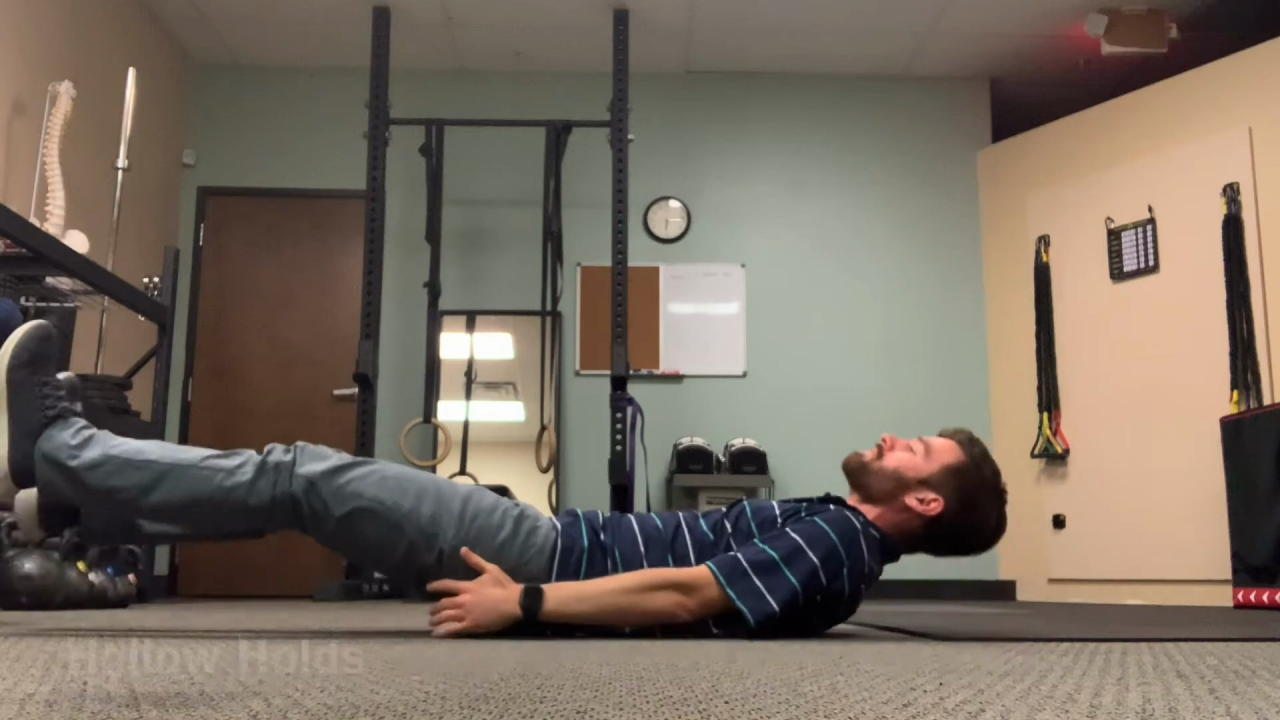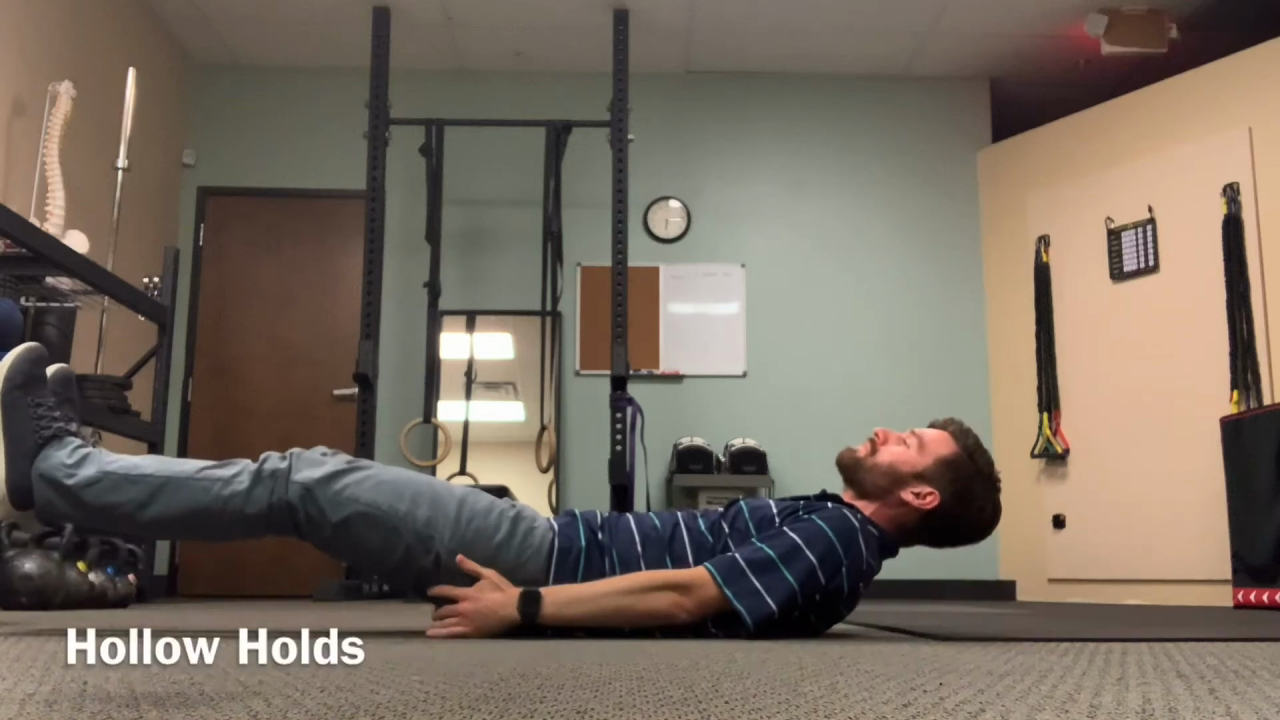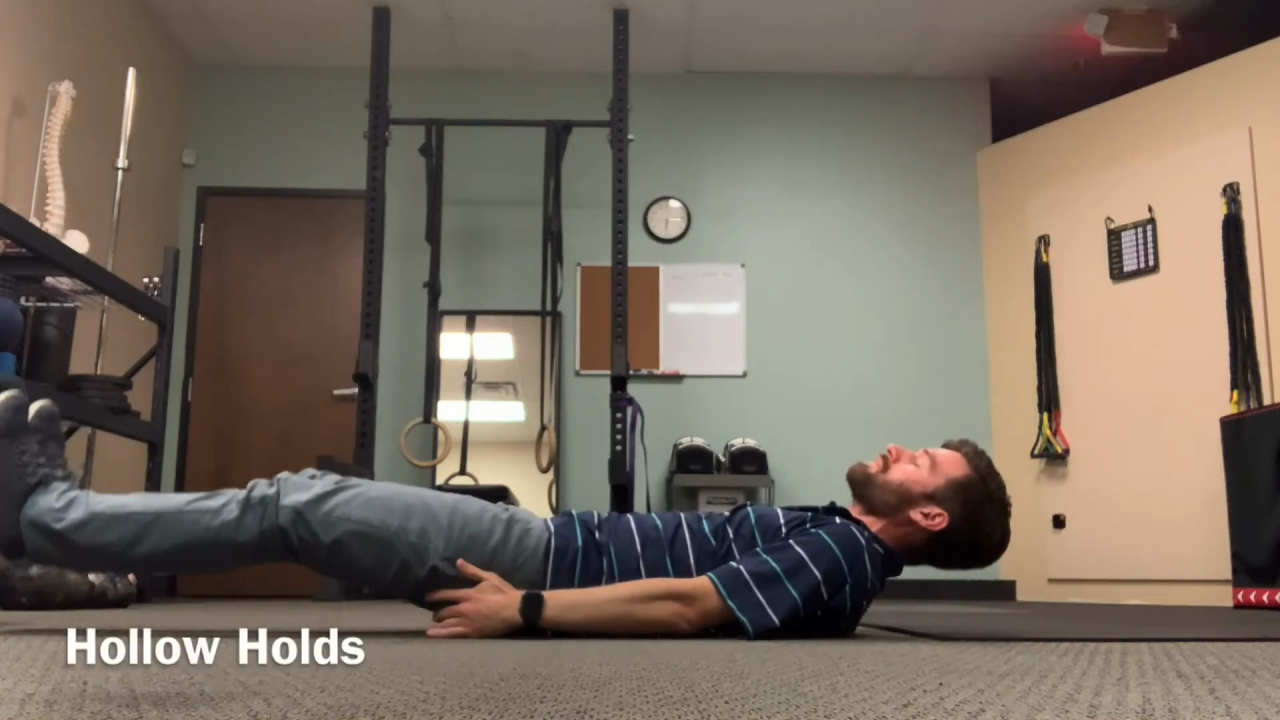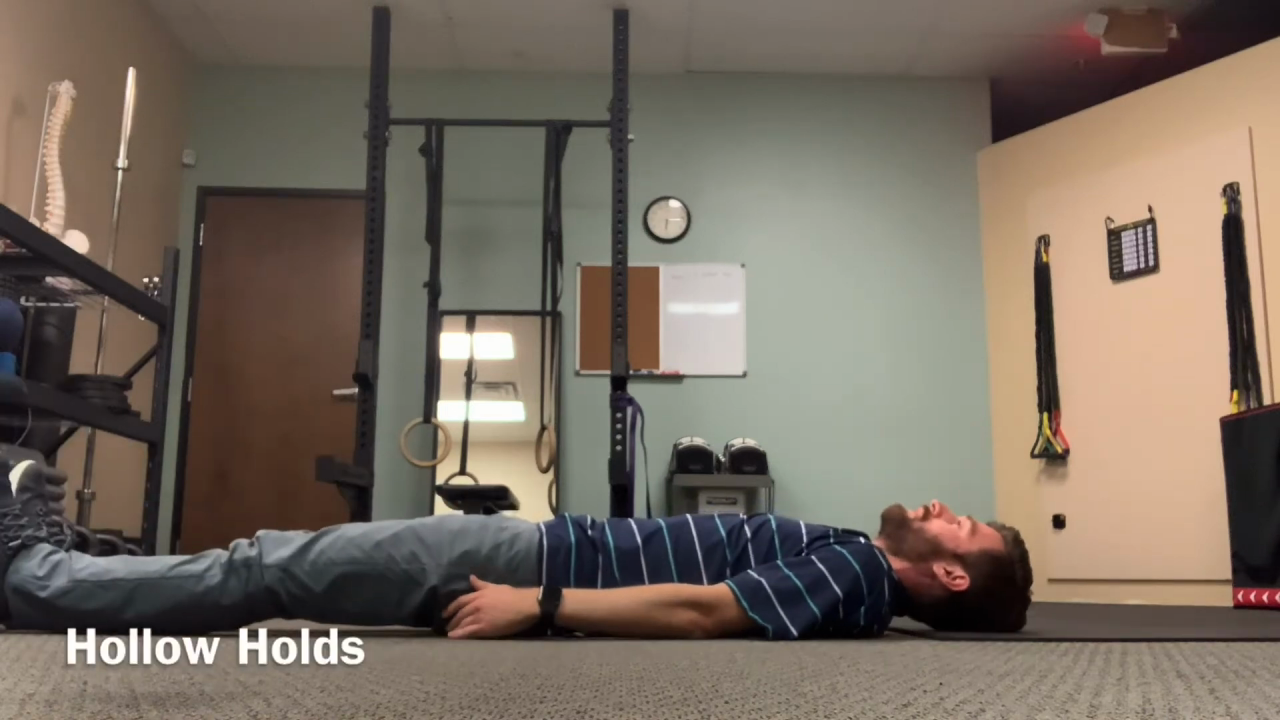
dt=0.7s
person 1, frame 1
left shoulder: (833, 546)
right shoulder: (836, 535)
left elbow: (683, 599)
left wrist: (522, 605)
left hip: (549, 558)
right hip: (562, 544)
left knee: (297, 479)
right knee: (312, 478)
person 1, frame 2
left shoulder: (831, 543)
right shoulder: (831, 529)
left elbow: (682, 601)
left wrist: (522, 609)
left hip: (547, 560)
right hip: (562, 546)
left knee: (293, 485)
right knee: (318, 473)
person 1, frame 3
left shoulder: (836, 555)
right shoulder: (839, 543)
left elbow: (683, 607)
left wrist: (522, 610)
left hip: (545, 559)
right hip: (560, 548)
left knee: (287, 510)
right knee: (306, 501)
person 1, frame 4
left shoulder: (852, 576)
right shoulder: (854, 567)
left elbow: (701, 612)
left wrist: (539, 607)
left hip: (528, 562)
right hip: (546, 552)
left knee: (270, 570)
right knee: (283, 559)
